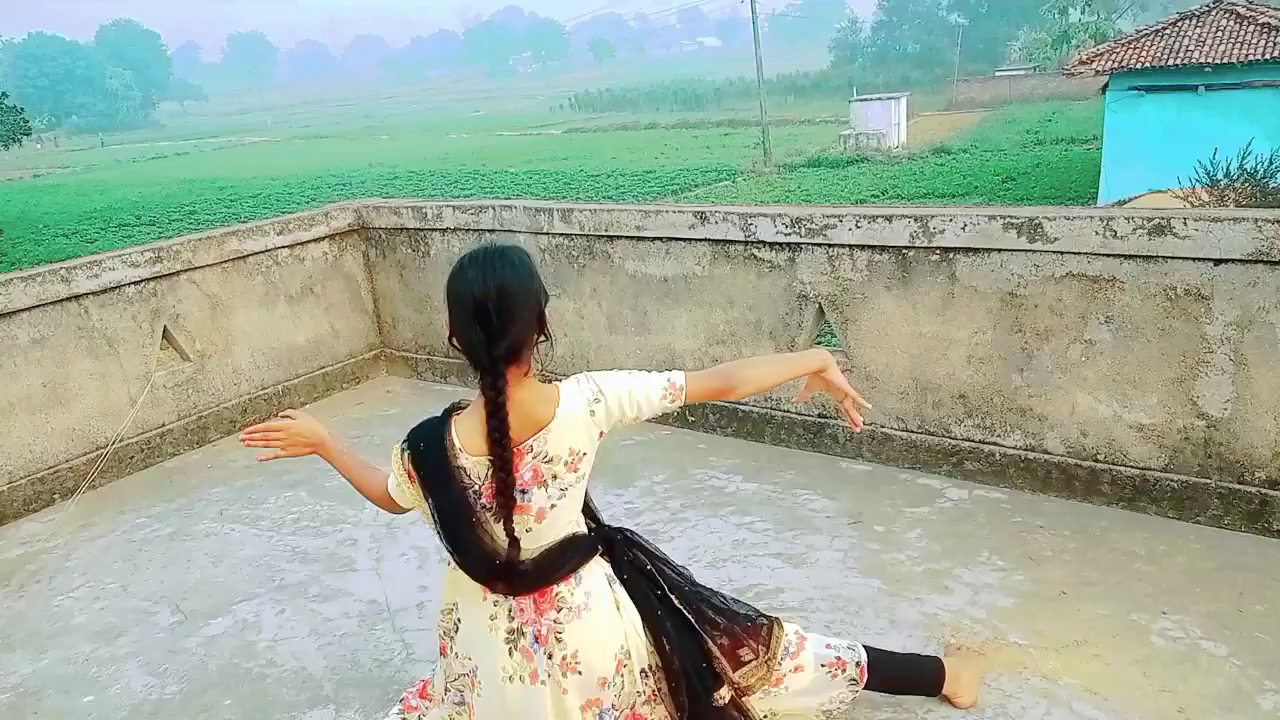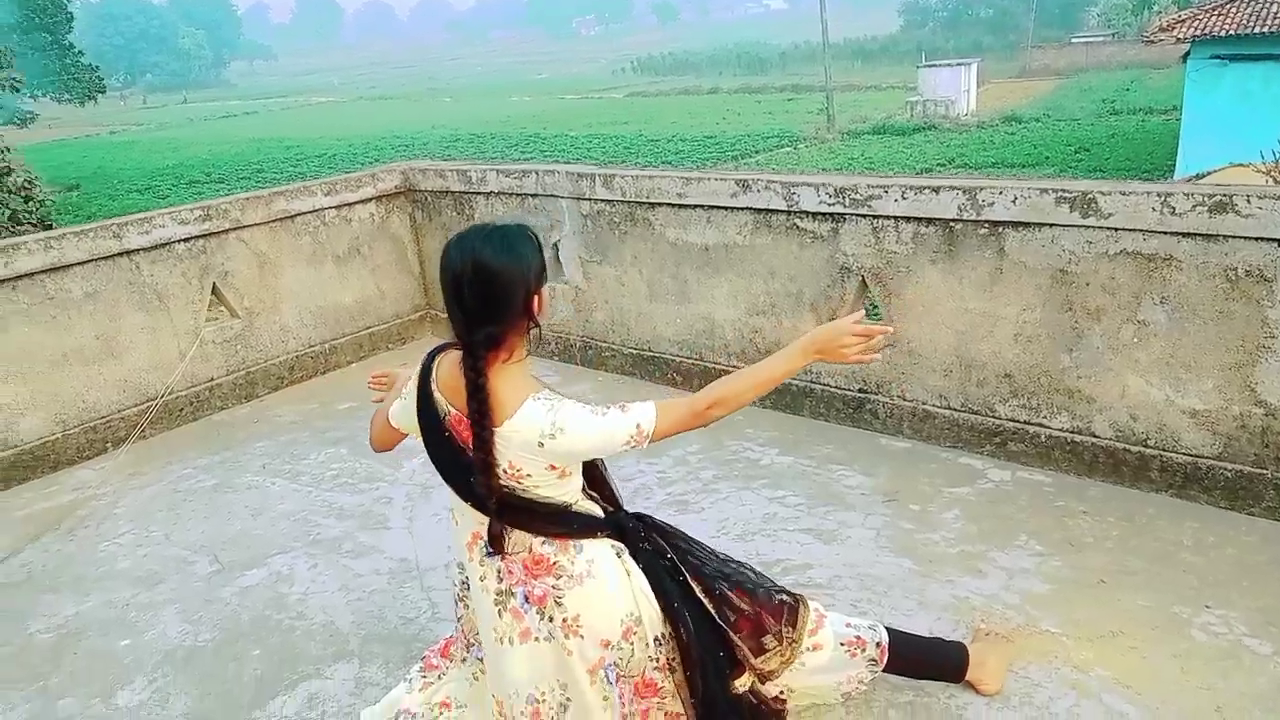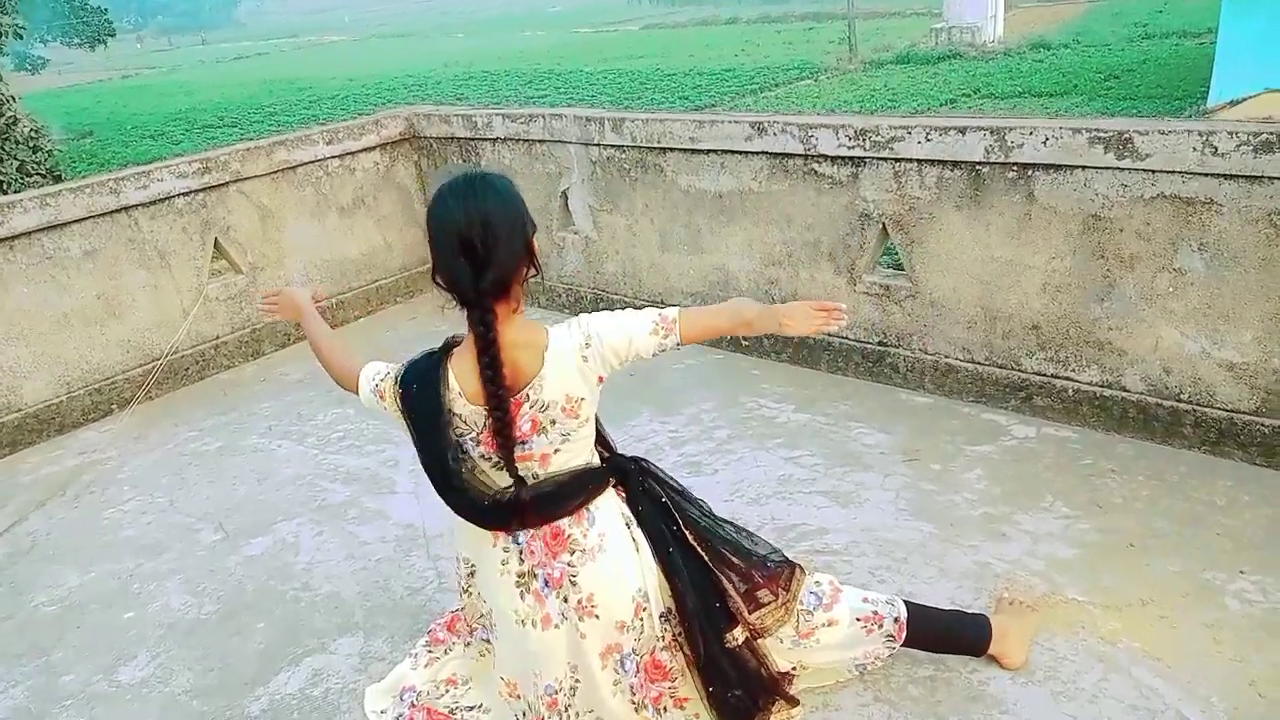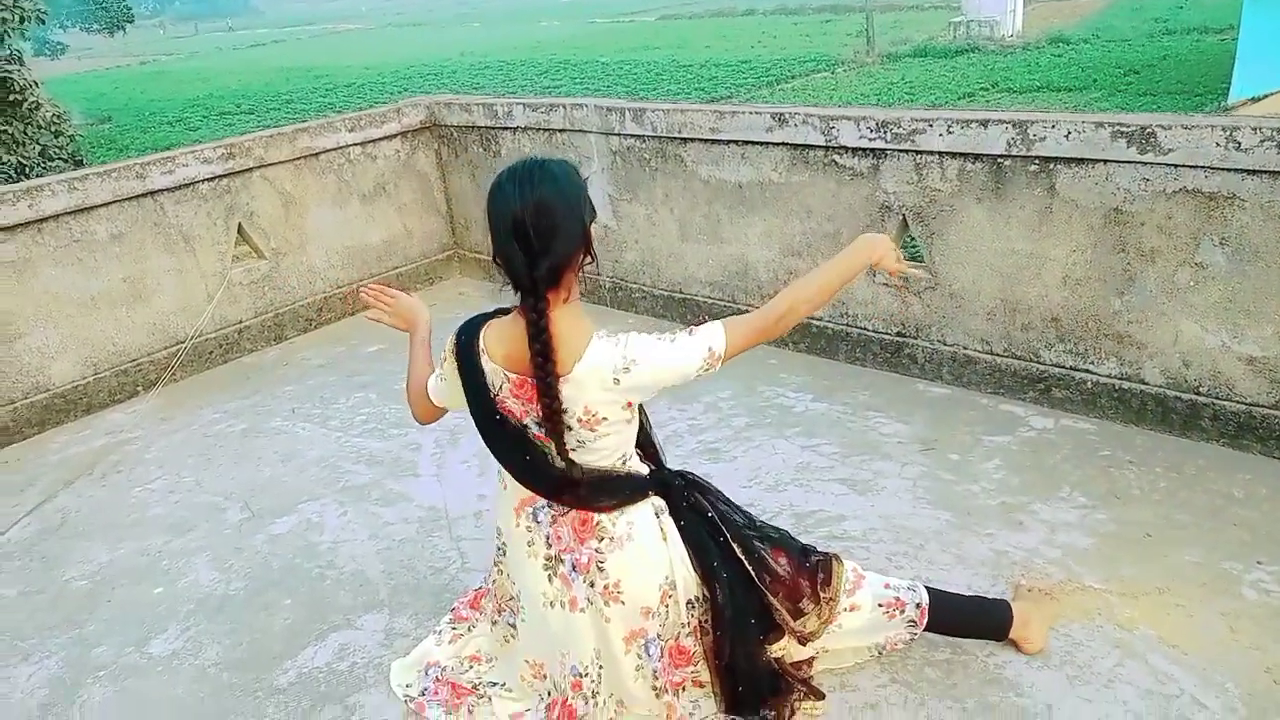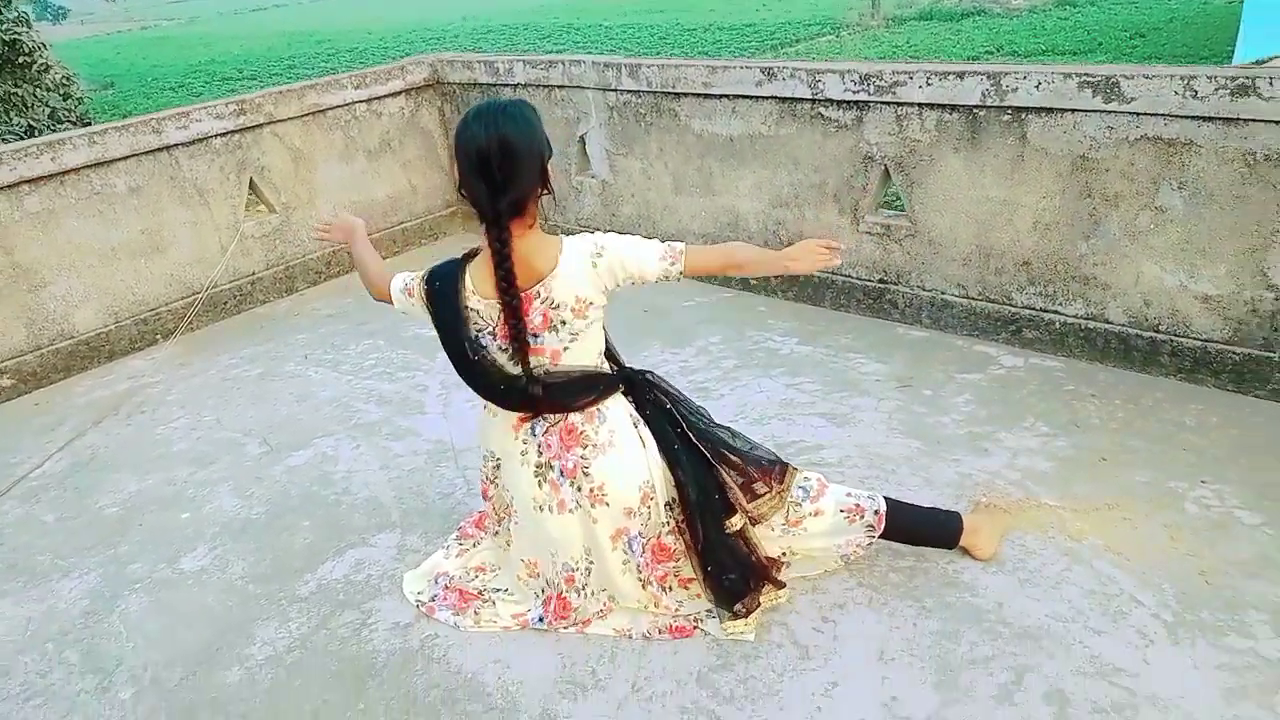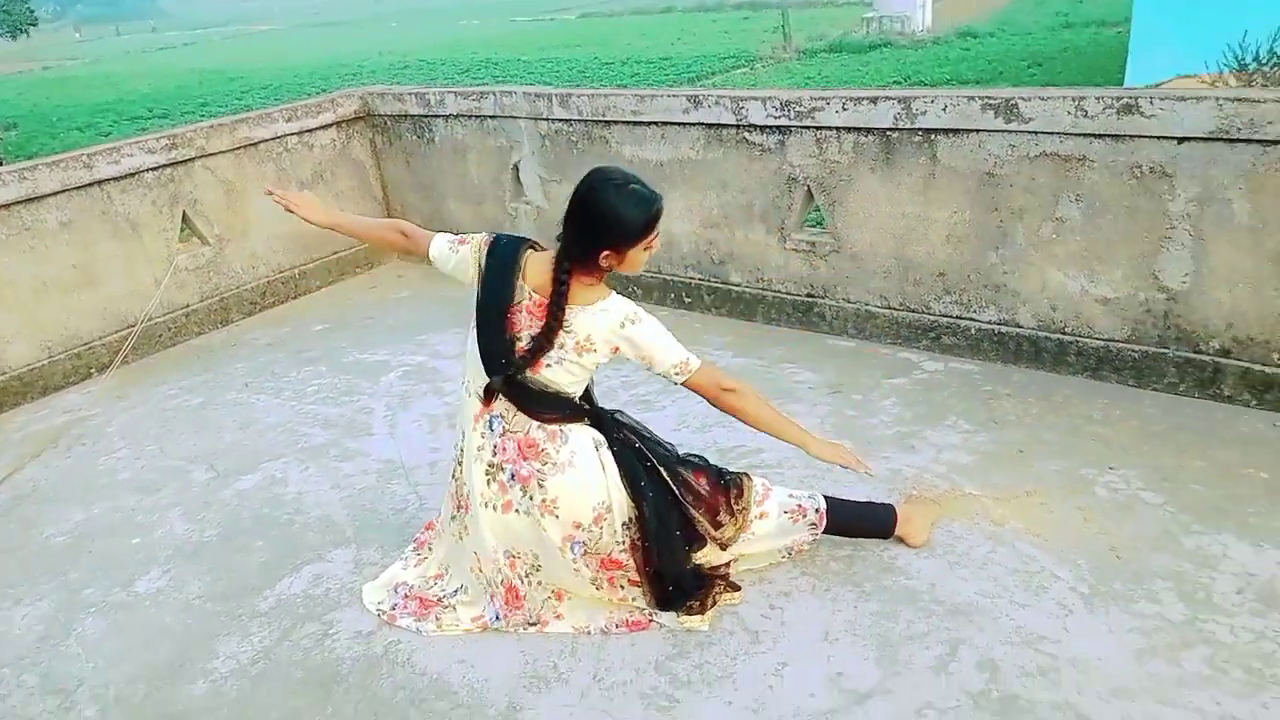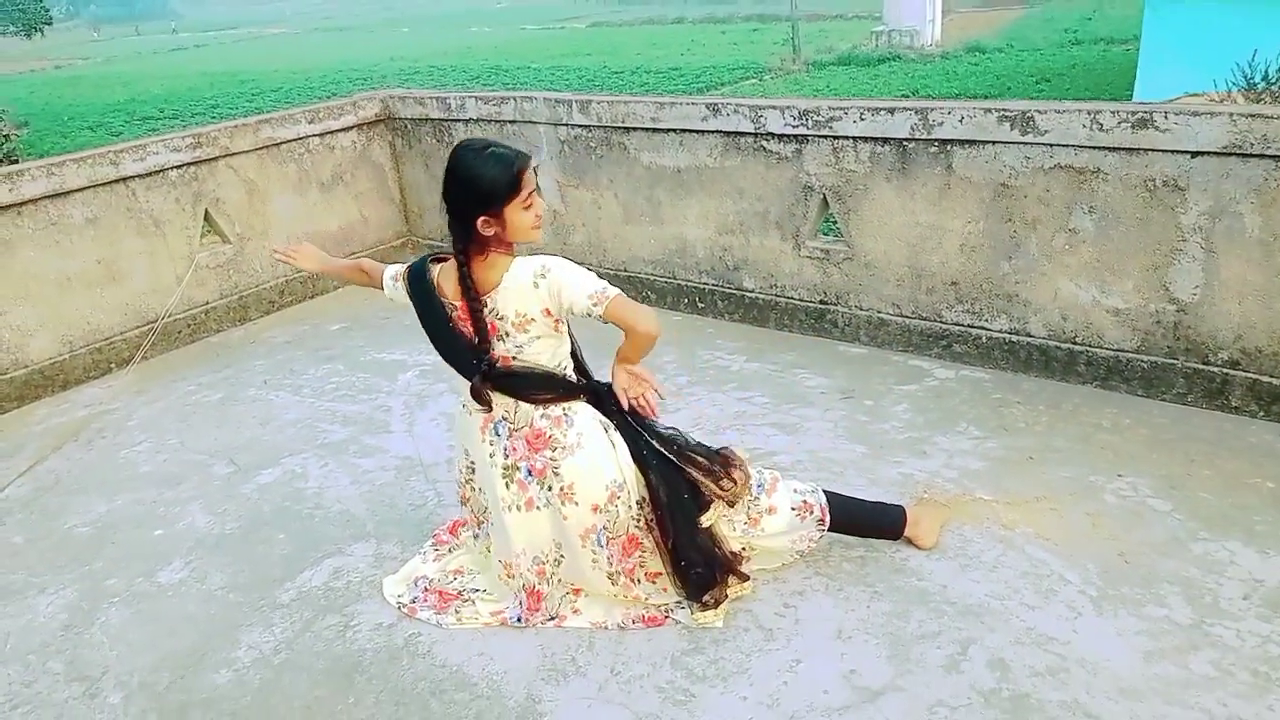
dt=0.7s
person 1, frame 1
left shoulder: (436, 442)
right shoulder: (582, 405)
left elbow: (390, 498)
right elbow: (714, 381)
left wrist: (322, 442)
right wrist: (814, 362)
left hip: (493, 637)
right hip: (583, 616)
right knee: (753, 648)
person 1, frame 2
left shoulder: (438, 372)
right shoulder: (550, 423)
left elbow: (380, 437)
right elbow: (702, 408)
right wrist: (812, 347)
left hip: (500, 599)
right hip: (584, 595)
right knee: (751, 625)
right ankle: (966, 662)
person 1, frame 3
left shoulder: (428, 385)
right shoulder: (579, 346)
left elbow: (350, 375)
right elbow: (712, 318)
left wrist: (306, 312)
right wrist: (783, 316)
left hip: (512, 584)
right hip: (604, 562)
right knee: (771, 597)
person 1, frame 4
left shoulder: (476, 345)
right shoulder: (617, 361)
left elbow: (423, 407)
right elbow: (766, 323)
left wrist: (417, 325)
right wrist: (865, 250)
left hip: (541, 566)
right hip: (630, 560)
right knee: (793, 586)
right ankle: (1007, 619)
person 1, frame 5
left shoulder: (452, 286)
right shoulder: (592, 257)
left elbow: (381, 287)
right elbow: (713, 259)
left wrist: (356, 236)
right wrist: (785, 258)
left hip: (531, 477)
right hip: (613, 458)
right knee: (764, 494)
right ankle: (957, 528)
person 1, frame 6
left shoulder: (498, 259)
right shoulder: (618, 320)
left elbow: (408, 237)
right elbow: (722, 389)
left wrist: (323, 213)
right wrist: (811, 441)
left hip: (490, 477)
right hip: (567, 479)
right knee: (717, 499)
right ankle: (891, 521)
person 1, frame 7
left shoulder: (427, 282)
right shoulder: (540, 277)
left elbow: (374, 273)
right elbow: (646, 326)
left wrist: (324, 262)
right wrist: (629, 367)
left hip: (503, 466)
right hip: (576, 457)
right knee: (722, 489)
right ankle: (903, 522)
